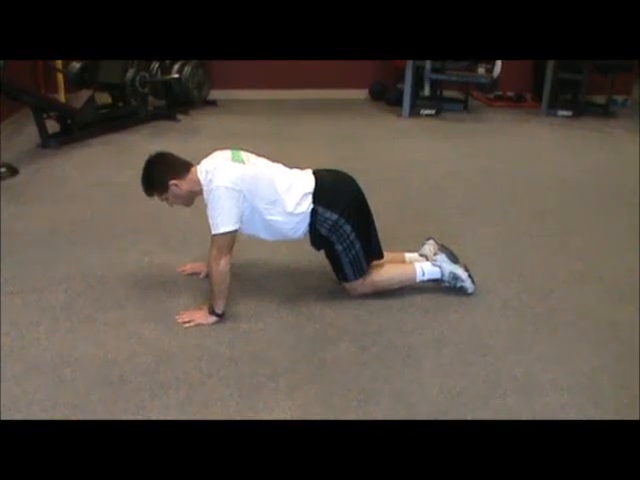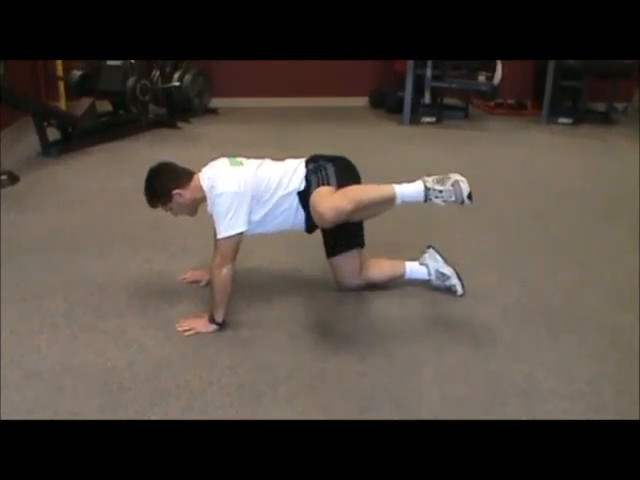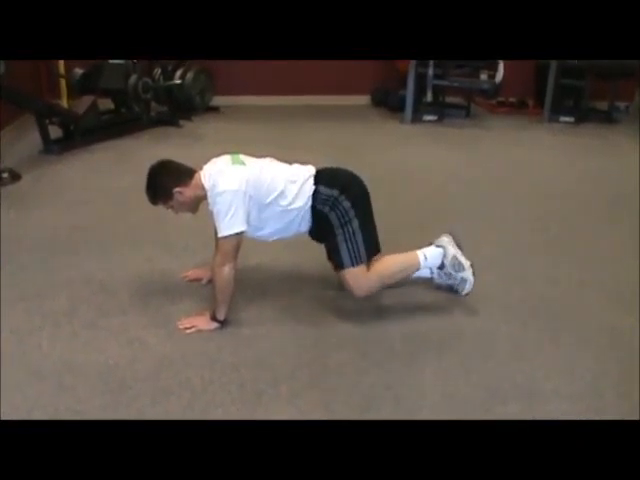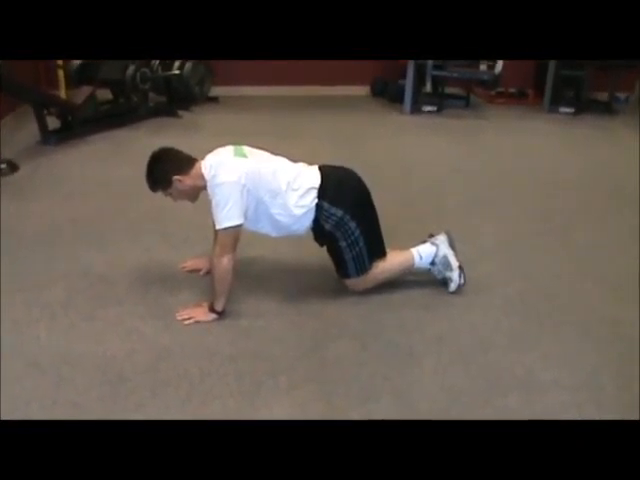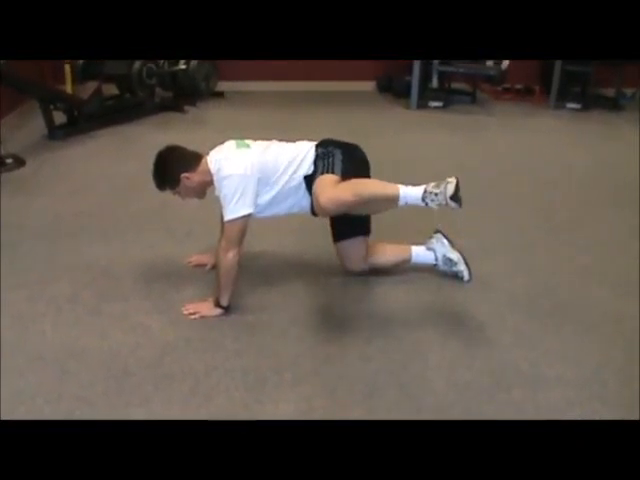
dt=1s
person 1, frame 1
left shoulder: (219, 186)
right shoulder: (213, 165)
left elbow: (222, 255)
left wrist: (215, 311)
right wrist: (210, 264)
left hip: (329, 208)
right hip: (325, 191)
left knee: (358, 284)
right knee: (356, 266)
left ankle: (435, 269)
right ankle: (425, 255)
person 1, frame 2
left shoulder: (225, 190)
right shoulder: (211, 176)
left elbow: (226, 262)
right elbow: (222, 245)
left wrist: (215, 319)
right wrist: (211, 272)
left hip: (325, 172)
right hip: (316, 185)
left knee: (328, 212)
right knee: (351, 279)
left ankle: (423, 189)
right ankle: (426, 268)
person 1, frame 3
left shoulder: (224, 190)
right shoulder: (214, 172)
left elbow: (227, 260)
right elbow: (224, 242)
left wrist: (217, 317)
right wrist: (213, 270)
left hip: (334, 198)
right hip: (324, 194)
left knee: (360, 286)
right knee: (355, 271)
left ankle: (437, 255)
right ankle: (432, 267)
person 1, frame 4
left shoulder: (224, 182)
right shoulder: (218, 162)
left elbow: (226, 252)
left wrist: (215, 308)
right wrist: (211, 260)
left hip: (334, 203)
right hip: (328, 187)
left knee: (359, 280)
right knee: (360, 265)
left ankle: (431, 253)
right ankle: (432, 253)
person 1, frame 5
left shoulder: (232, 174)
right shoulder: (220, 159)
left elbow: (232, 246)
right elbow: (229, 227)
left wrist: (220, 303)
right wrist: (218, 255)
left hip: (333, 158)
right hip: (327, 163)
left knee: (326, 201)
right knee: (356, 263)
left ankle: (425, 194)
right ankle: (434, 252)
